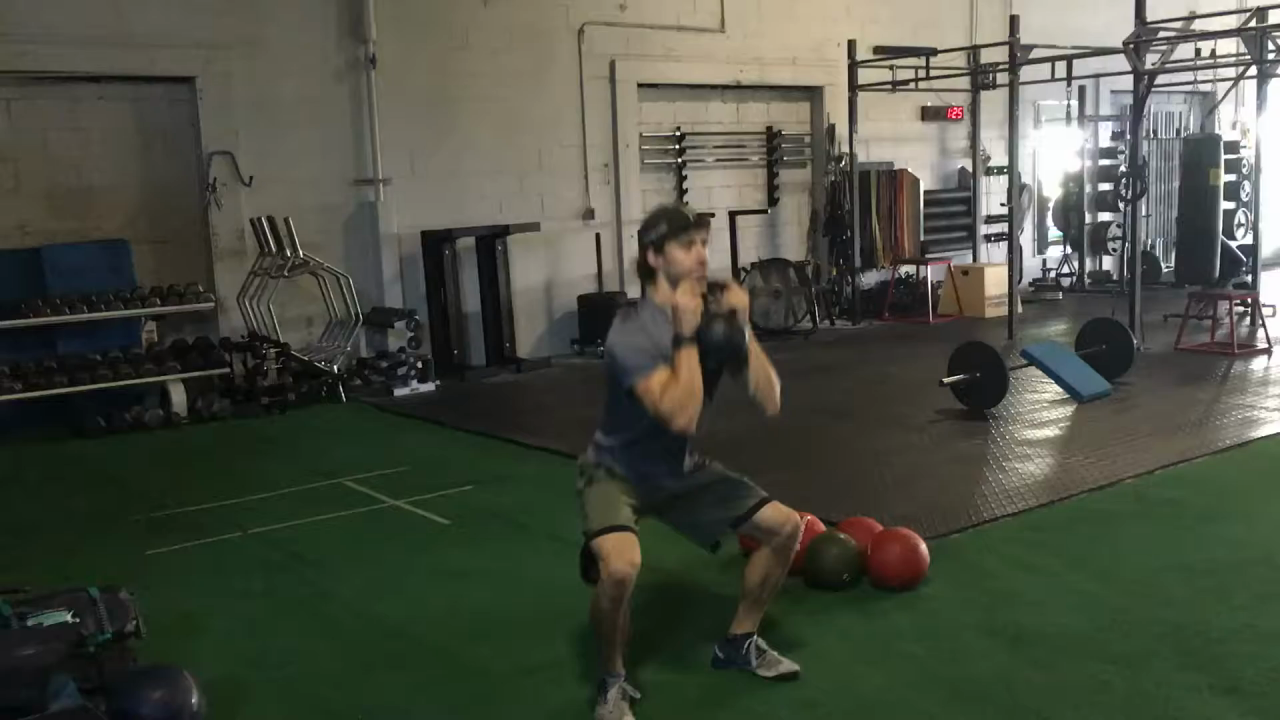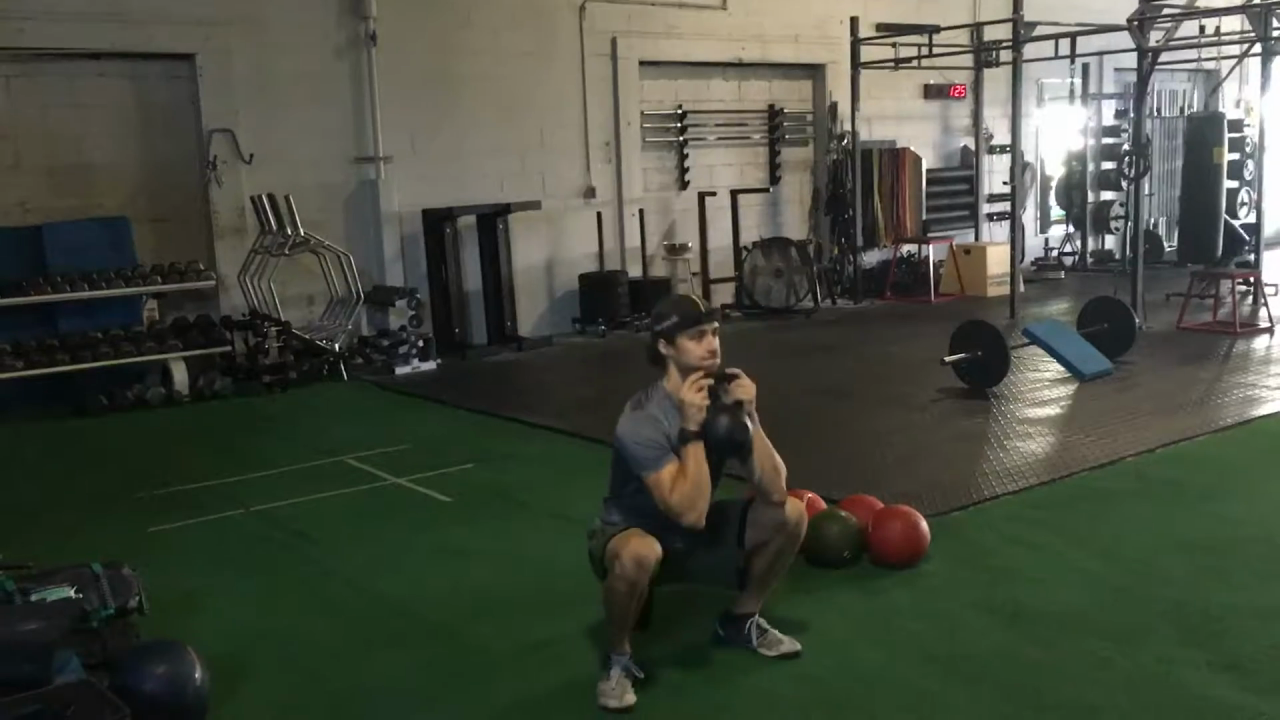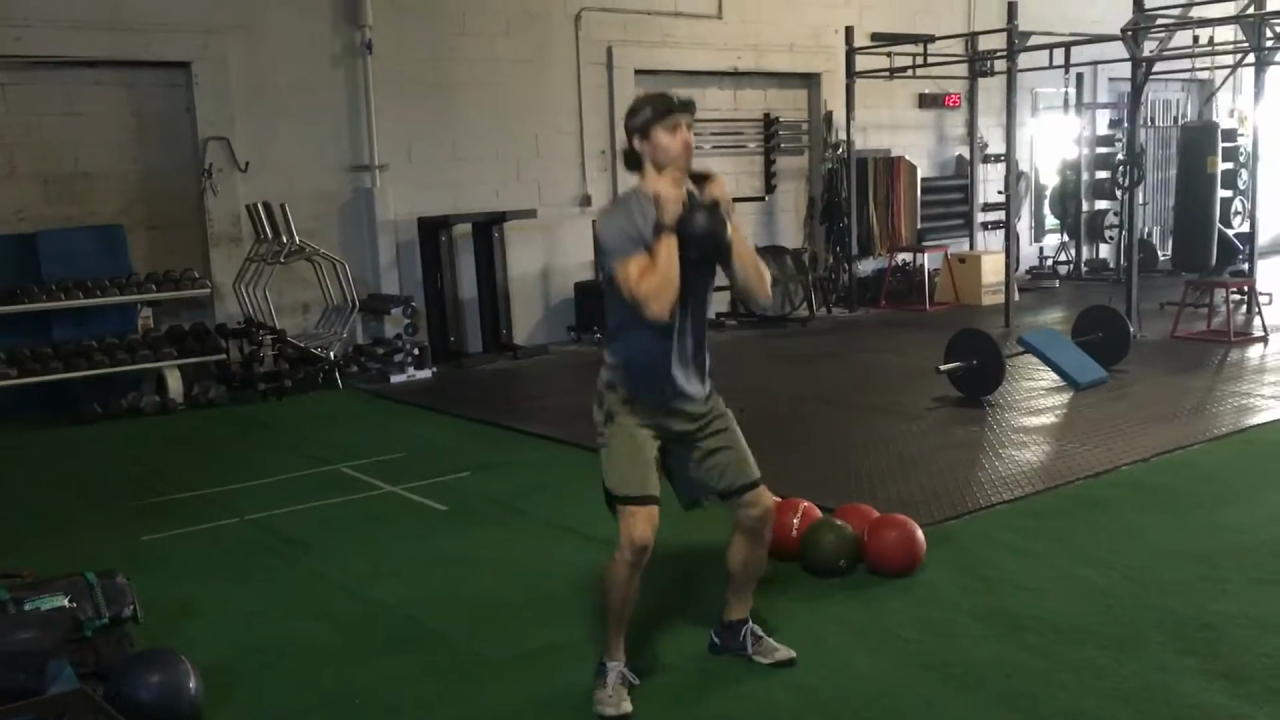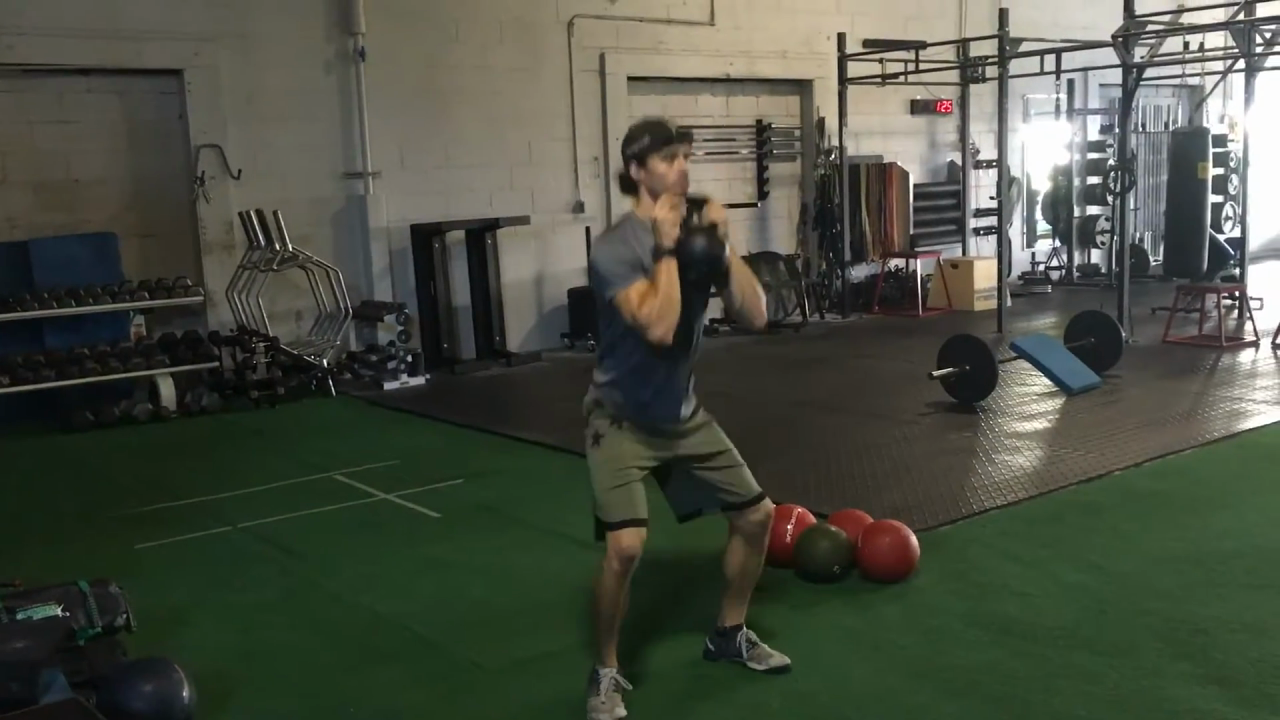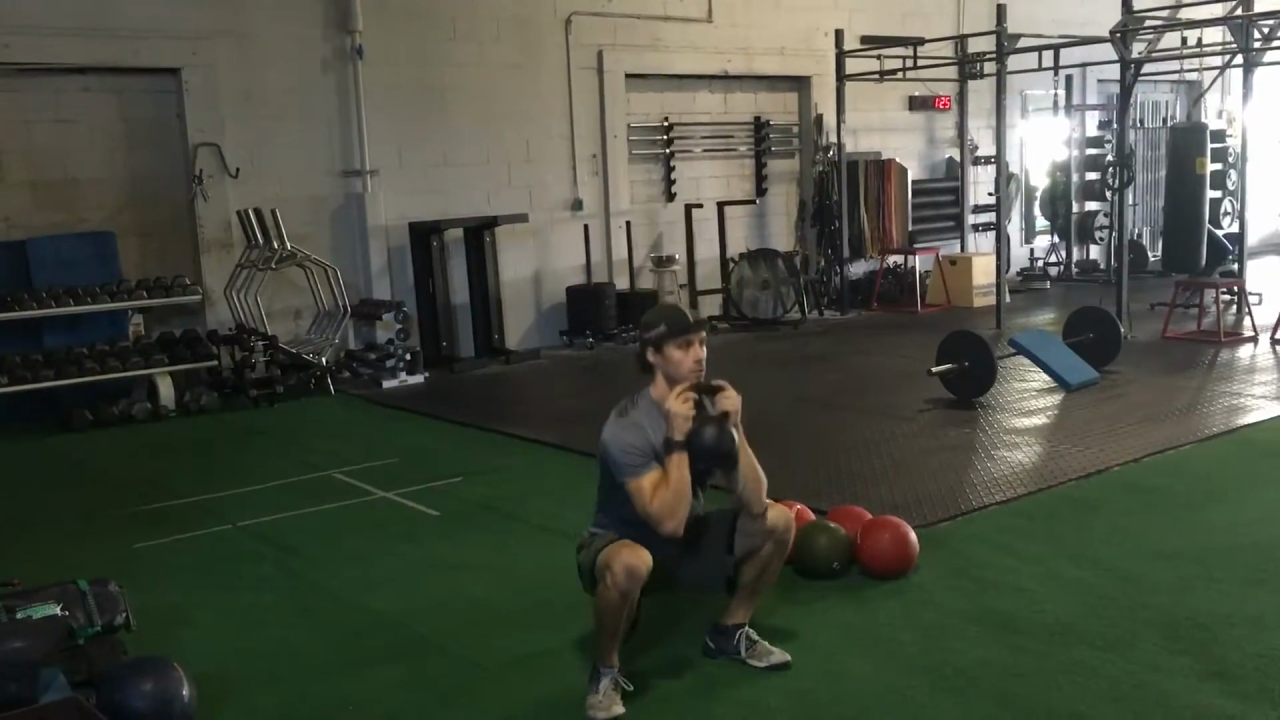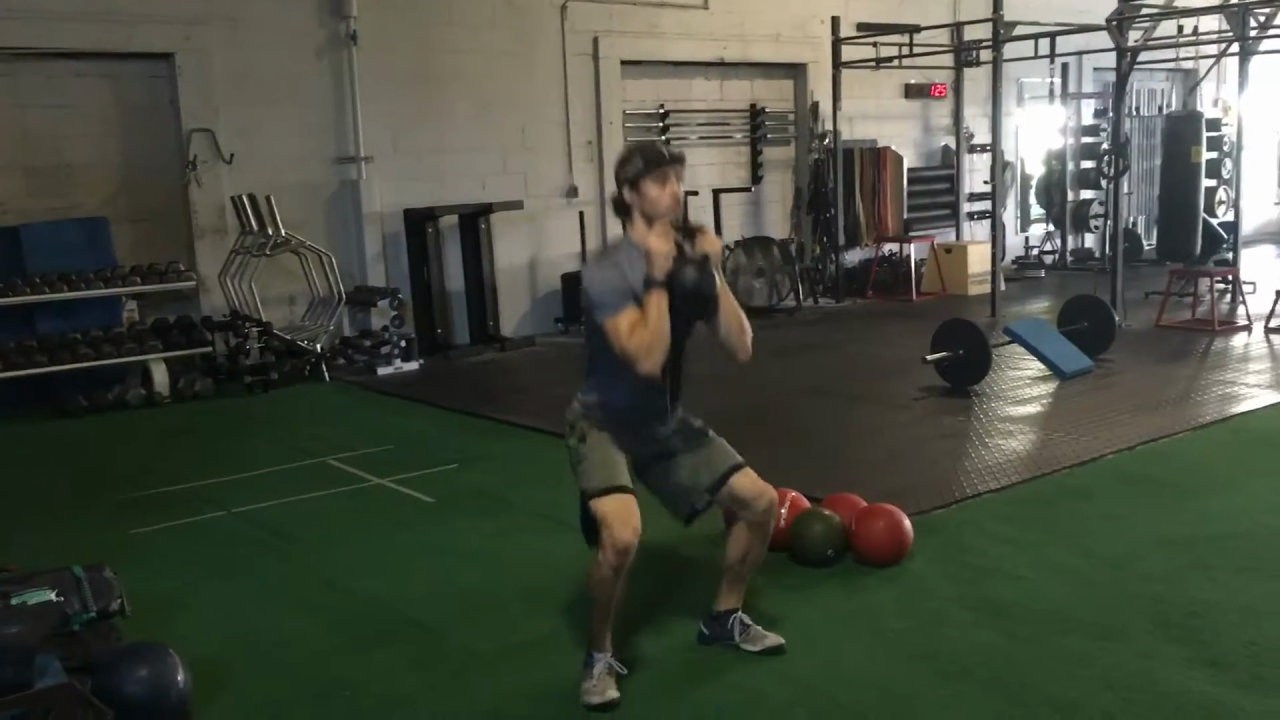
dt=0.5s
person 1, frame 1
left shoulder: (716, 316)
right shoulder: (632, 332)
left elbow: (770, 401)
right elbow: (681, 418)
left wrist: (742, 325)
right wrist: (685, 335)
left hip: (681, 471)
right hip: (616, 473)
left knee: (785, 526)
right knee: (620, 566)
left ankle: (739, 641)
person 1, frame 2
left shoulder: (728, 400)
right shoulder: (641, 422)
left elbow: (775, 492)
right elbow: (691, 513)
left wrist: (750, 417)
right wrist: (690, 428)
left hip: (693, 537)
right hip: (628, 532)
left knee: (790, 516)
right knee: (640, 554)
left ankle: (740, 621)
right ankle: (618, 659)
person 1, frame 3
left shoulder: (703, 207)
right shoulder: (620, 219)
left elbow: (760, 292)
right elbow: (655, 303)
left wrist: (727, 220)
right wrist: (667, 223)
left hip: (697, 396)
right hip: (632, 398)
left knee: (757, 511)
right knee: (639, 536)
left ankle: (734, 628)
right ankle: (613, 666)
person 1, frame 4
right shoulder: (615, 246)
left elbow: (755, 315)
right elbow: (659, 326)
left wrist: (723, 242)
right wrist: (665, 247)
left hip: (684, 415)
right hip: (622, 418)
left knee: (756, 516)
right knee: (626, 546)
left ankle: (729, 635)
person 1, frame 5
left shoulder: (712, 409)
right shoulder: (627, 429)
left elbow: (756, 505)
right elbow: (669, 521)
left wrist: (735, 428)
right wrist: (677, 438)
left hip: (684, 543)
right hip: (616, 544)
left knee: (779, 523)
right knee: (631, 566)
left ankle: (729, 632)
right ankle: (605, 672)
person 1, frame 6
left shoulder: (690, 260)
right shoulder: (606, 272)
left elbow: (741, 348)
right elbow: (646, 360)
left wrist: (714, 275)
right wrist: (657, 277)
left hip: (666, 425)
right hip: (603, 427)
left knee: (760, 502)
right knee: (622, 535)
left ankle: (724, 618)
right ankle: (600, 655)
